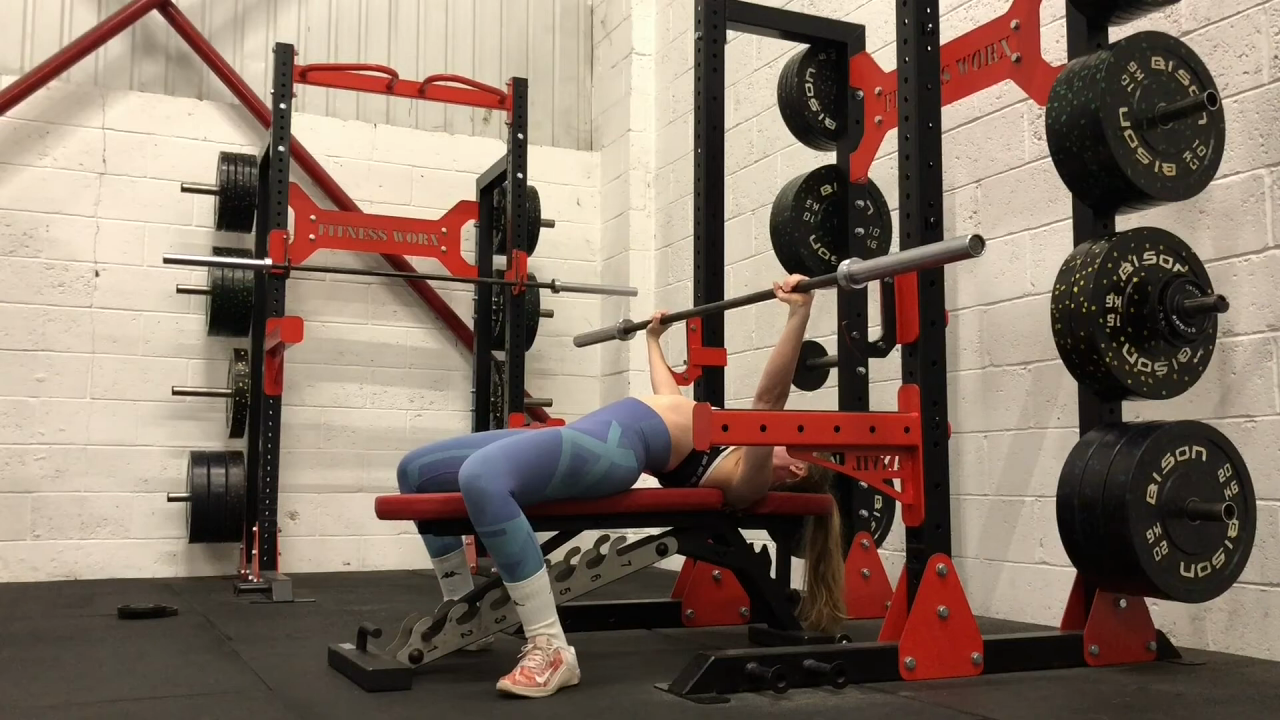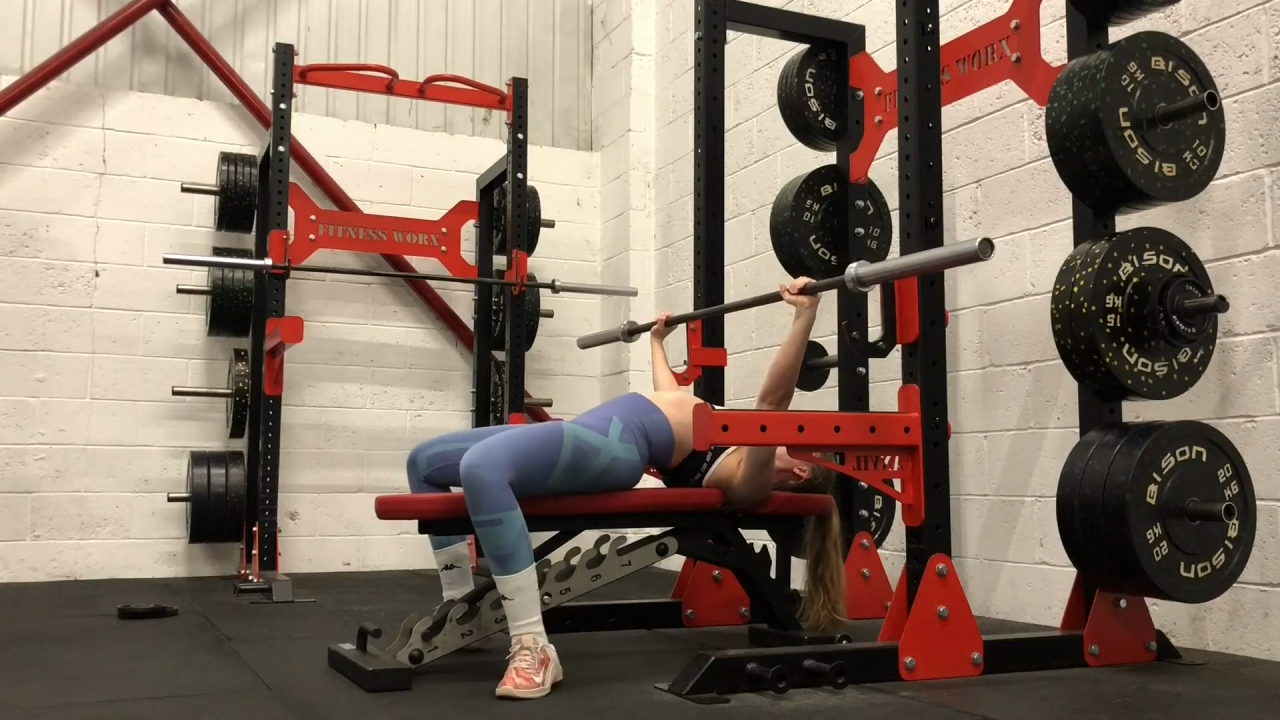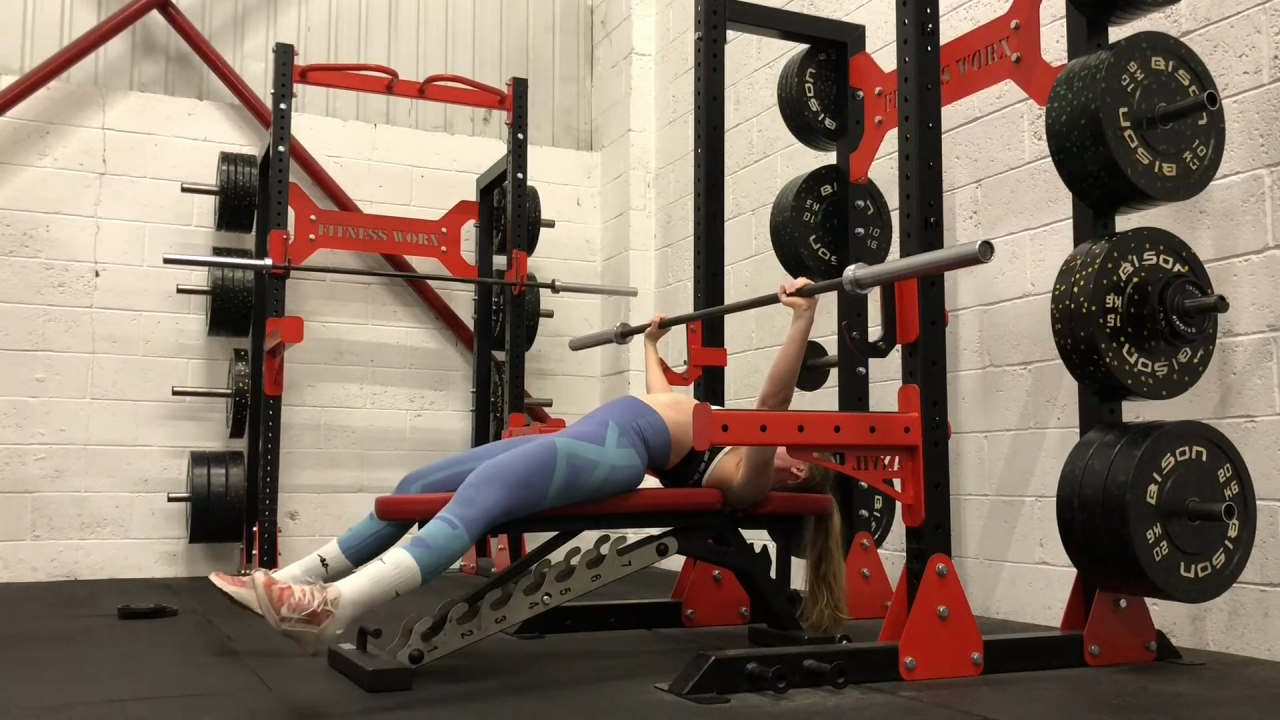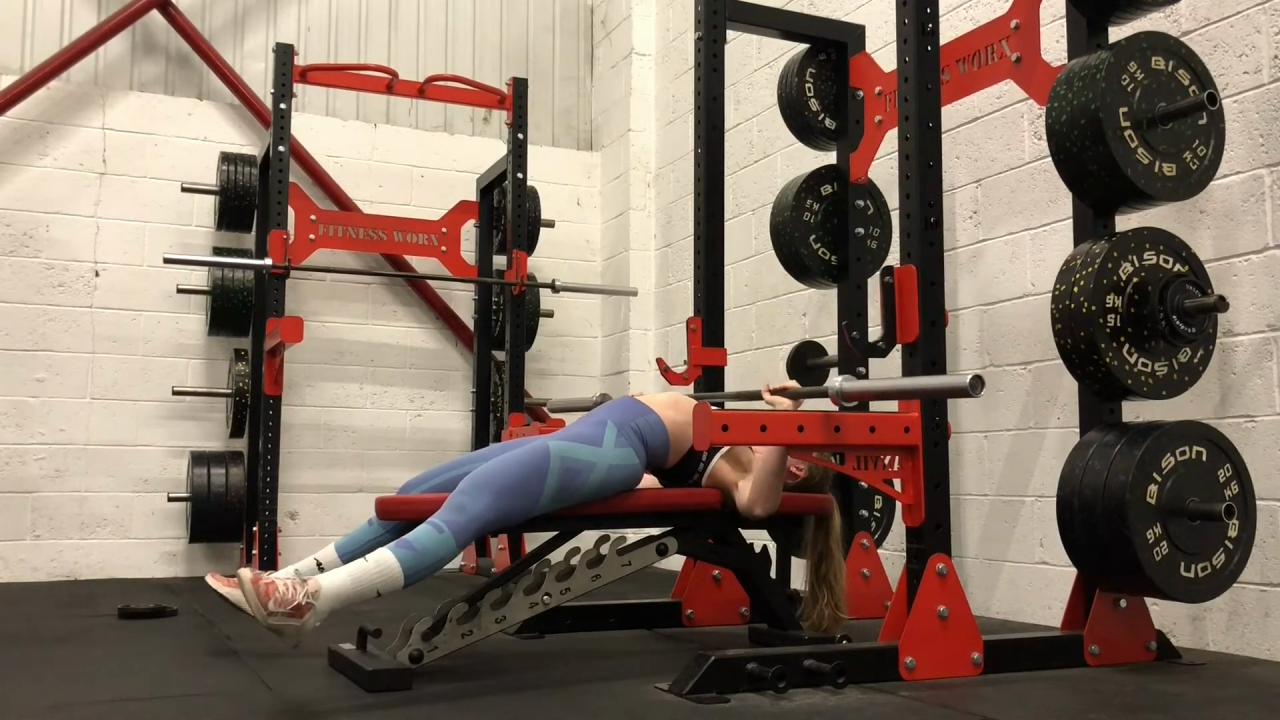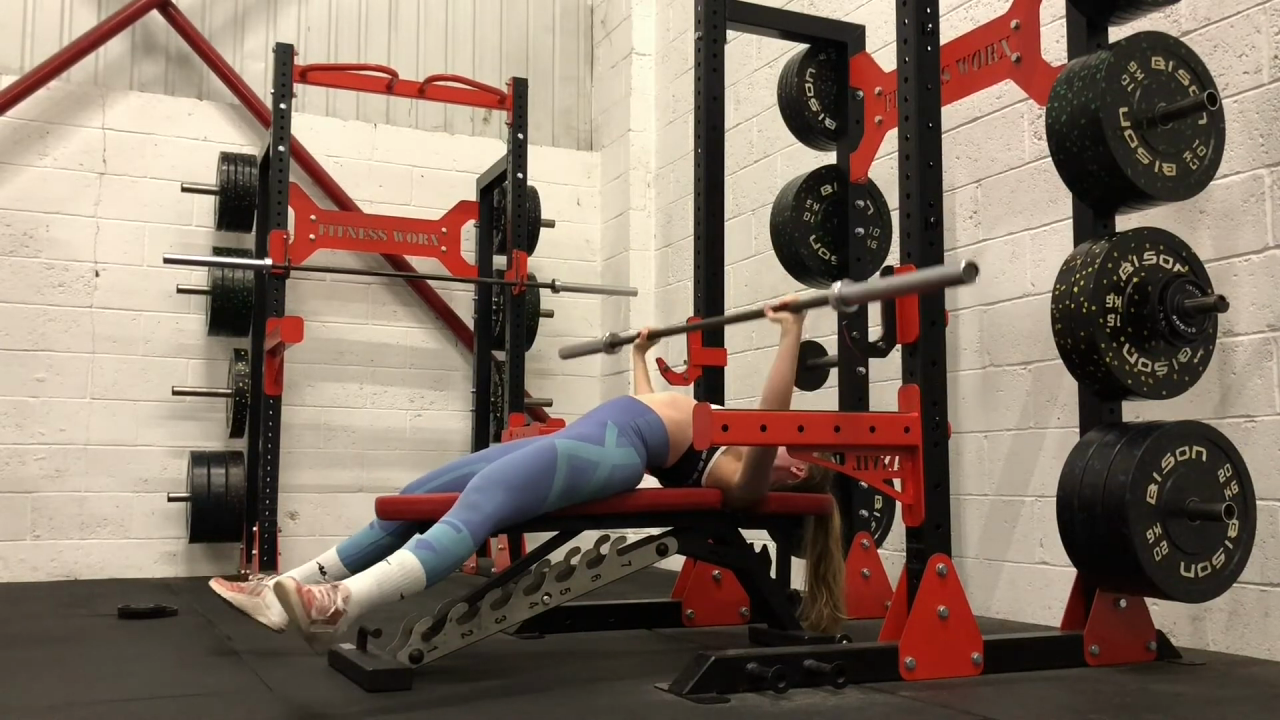
dt=1s
person 1, frame 1
left shoulder: (750, 478)
right shoulder: (723, 455)
left elbow: (769, 398)
right elbow: (668, 397)
left wrist: (799, 314)
right wrist: (653, 339)
left knee: (481, 478)
right knee: (415, 472)
left ankle: (551, 649)
person 1, frame 2
left shoulder: (751, 478)
right shoulder: (725, 452)
left elbow: (773, 399)
right elbow: (669, 398)
left wrist: (805, 316)
right wrist: (657, 341)
left knee: (482, 467)
right knee: (425, 461)
left ankle: (533, 647)
person 1, frame 3
left shoulder: (747, 482)
right shoulder: (723, 450)
left elbow: (773, 402)
right elbow: (658, 399)
left wrist: (803, 319)
right wrist: (651, 345)
left knee: (471, 504)
right knee: (415, 489)
left ankle: (330, 608)
right ankle: (292, 583)
person 1, frame 4
left shoulder: (741, 479)
right shoulder: (714, 460)
left elbow: (758, 504)
left wrist: (786, 417)
left knee: (459, 513)
right knee: (413, 496)
left ankle: (310, 601)
right ankle: (289, 583)
person 1, frame 5
left shoulder: (744, 482)
right shoulder: (720, 454)
right elbow: (651, 402)
left wrist: (791, 337)
right wrist: (640, 355)
left knee: (472, 511)
right knee: (416, 498)
left ankle: (338, 605)
right ankle: (288, 591)
